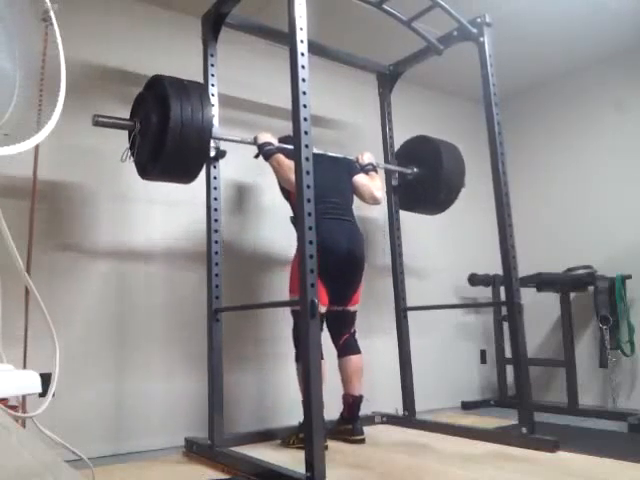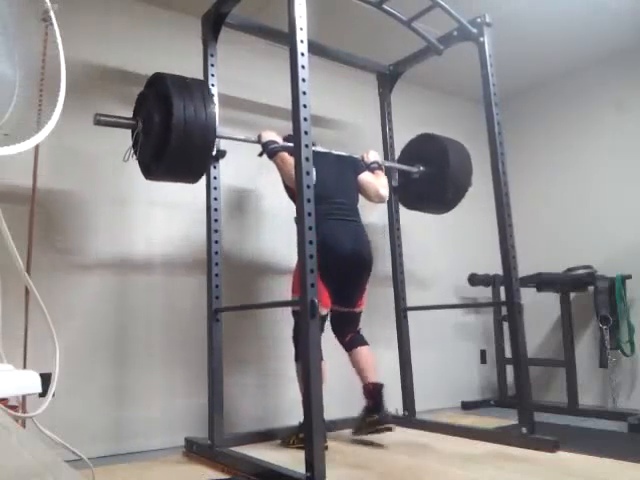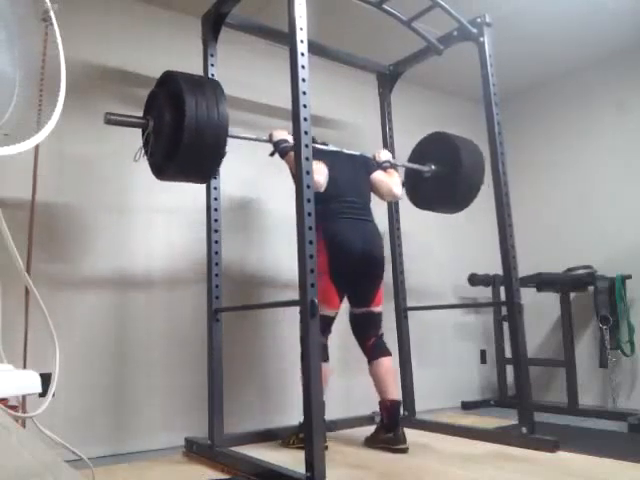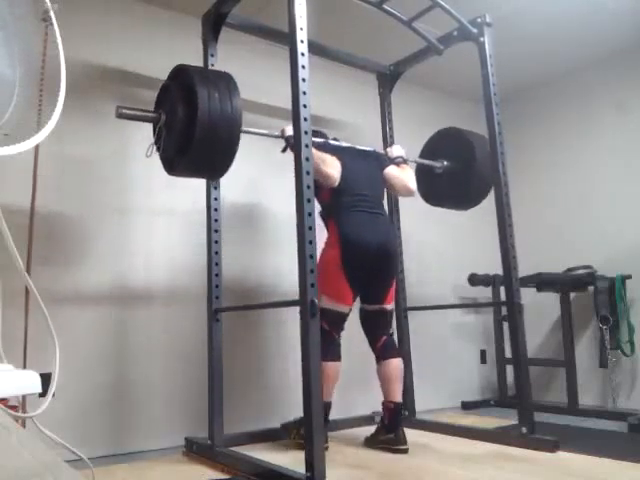
dt=0.2s
person 1, frame 1
left shoulder: (288, 157)
right shoulder: (344, 163)
left elbow: (296, 181)
right elbow: (375, 195)
left wrist: (268, 148)
right wrist: (369, 166)
left hip: (321, 243)
right hip: (354, 243)
right knee: (344, 333)
right ankle: (350, 421)
person 1, frame 2
left shoulder: (295, 156)
right shoulder: (350, 161)
right elbow: (381, 193)
left wrist: (273, 147)
right wrist: (375, 164)
left hip: (326, 243)
right hip: (360, 244)
right knee: (349, 331)
right ankle: (376, 408)
person 1, frame 3
right shoulder: (361, 160)
left elbow: (316, 181)
right elbow: (394, 192)
left wrist: (284, 146)
right wrist: (386, 164)
left hip: (337, 244)
right hip: (372, 243)
left knee: (316, 335)
right knee: (371, 336)
right ankle: (392, 427)
person 1, frame 4
left shoulder: (318, 151)
right shoulder: (373, 155)
left elbow: (330, 175)
right elbow: (408, 187)
left wrist: (295, 141)
right wrist: (398, 159)
left hip: (350, 238)
right hip: (386, 238)
left knee: (327, 332)
right knee: (381, 333)
right ankle: (392, 428)
